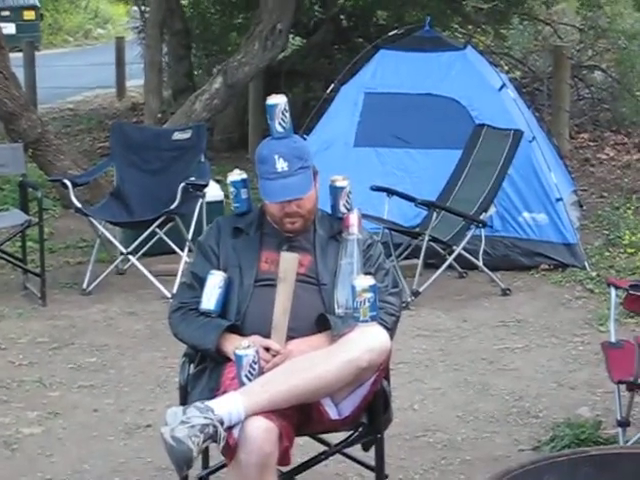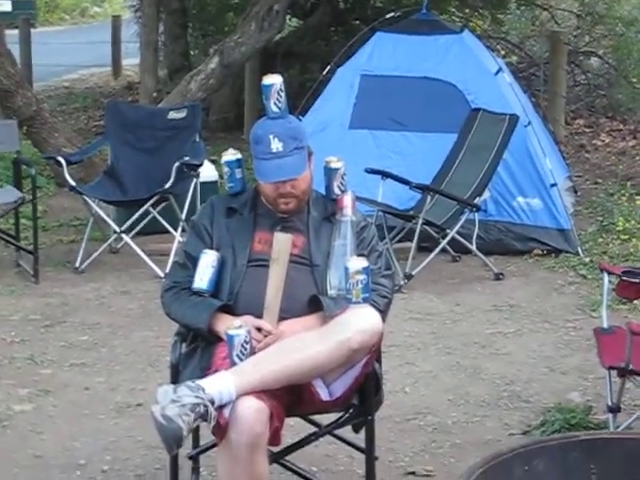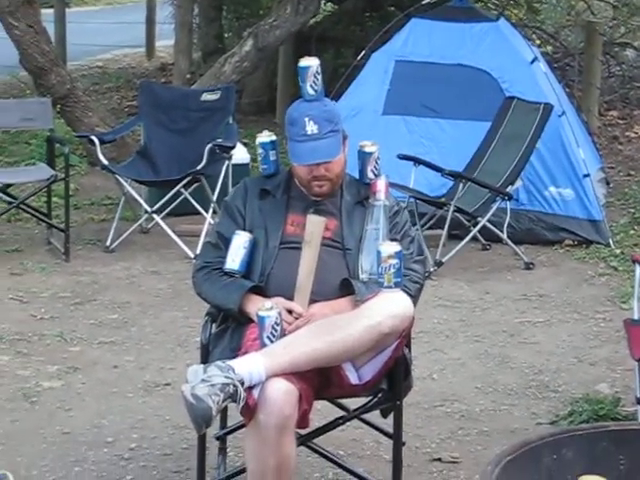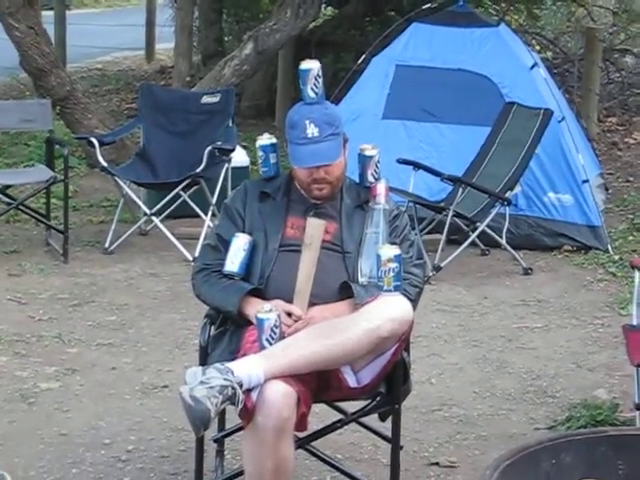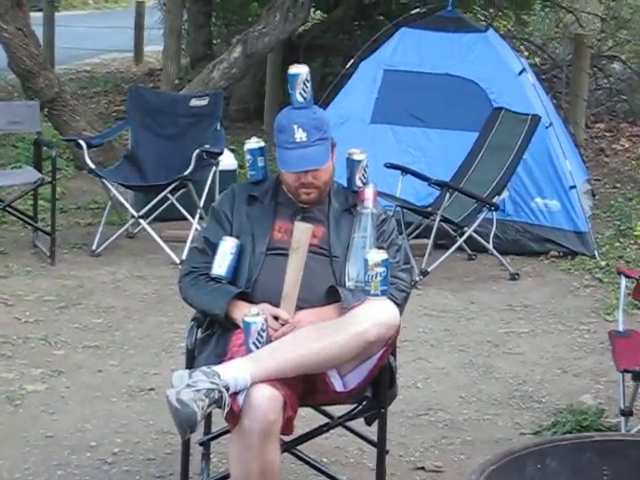
dt=0.5s
person 1, frame 1
right shoulder: (226, 235)
left elbow: (385, 310)
right elbow: (183, 312)
left wrist: (316, 345)
right wrist: (233, 344)
left hip: (333, 381)
right hip: (252, 374)
left knee: (374, 342)
right knee: (256, 436)
left ankle: (215, 413)
person 1, frame 2
right shoulder: (220, 215)
left elbow: (378, 292)
right elbow: (176, 291)
left wrist: (307, 326)
right wrist: (224, 323)
left hip: (322, 363)
right hip: (244, 355)
left knee: (365, 323)
right knee: (246, 418)
left ankle: (206, 393)
person 1, frame 3
right shoulder: (252, 196)
left elbow: (410, 277)
right elbow: (207, 271)
left wrist: (340, 309)
right wrist: (254, 304)
left hip: (353, 348)
right hip: (271, 337)
left knee: (397, 309)
right knee: (275, 398)
left ankle: (236, 374)
person 1, frame 4
right shoulder: (253, 199)
left elbow: (410, 282)
right elbow: (206, 274)
left wrist: (339, 312)
right wrist: (253, 306)
left hip: (352, 351)
right hip: (271, 341)
left knee: (395, 312)
right knee: (274, 400)
left ankle: (234, 376)
person 1, frame 5
right shoulder: (240, 202)
left elbow: (397, 286)
right elbow: (193, 277)
left wrist: (325, 317)
right wrist: (240, 309)
left hip: (339, 355)
right hip: (257, 343)
left knee: (383, 316)
right knee: (260, 405)
left ankle: (221, 380)
